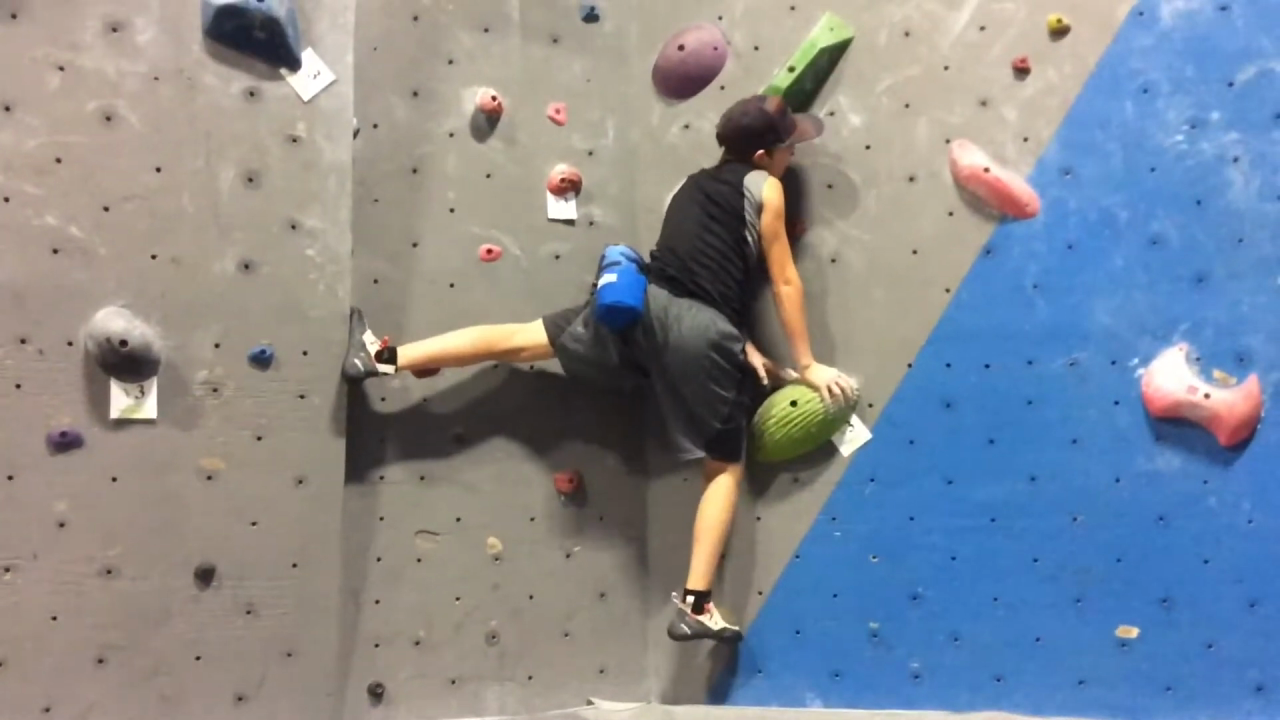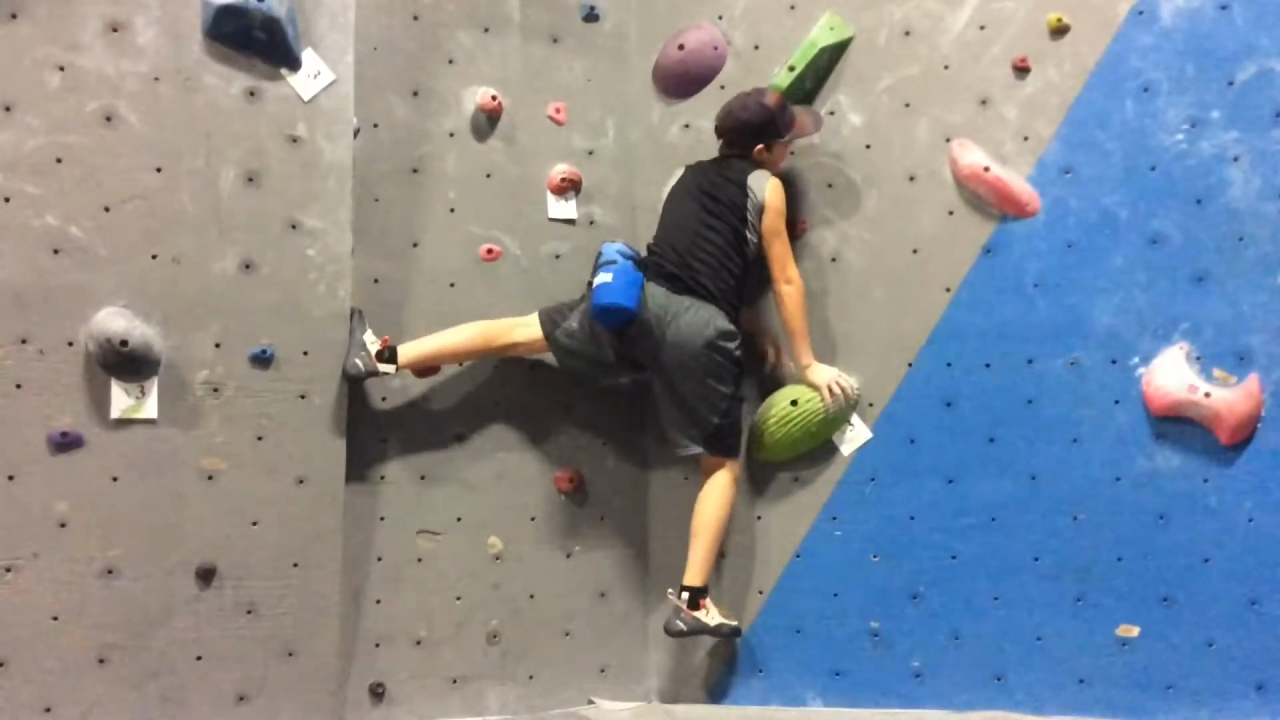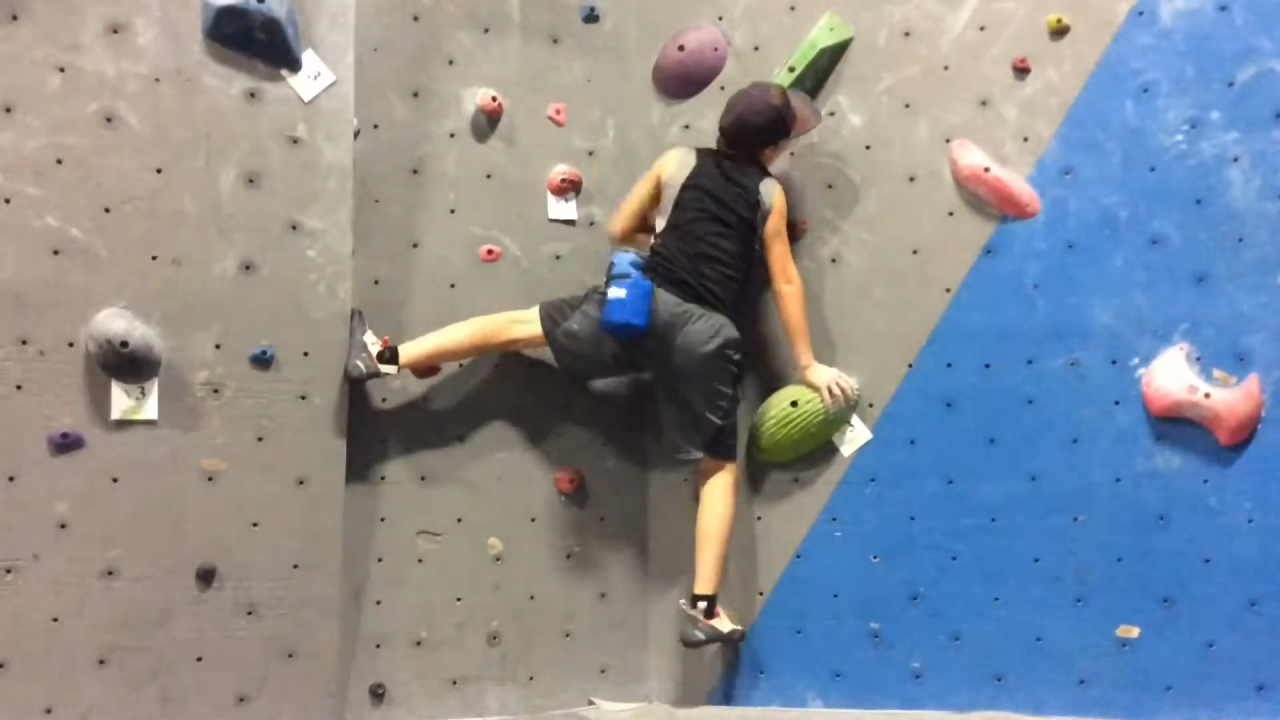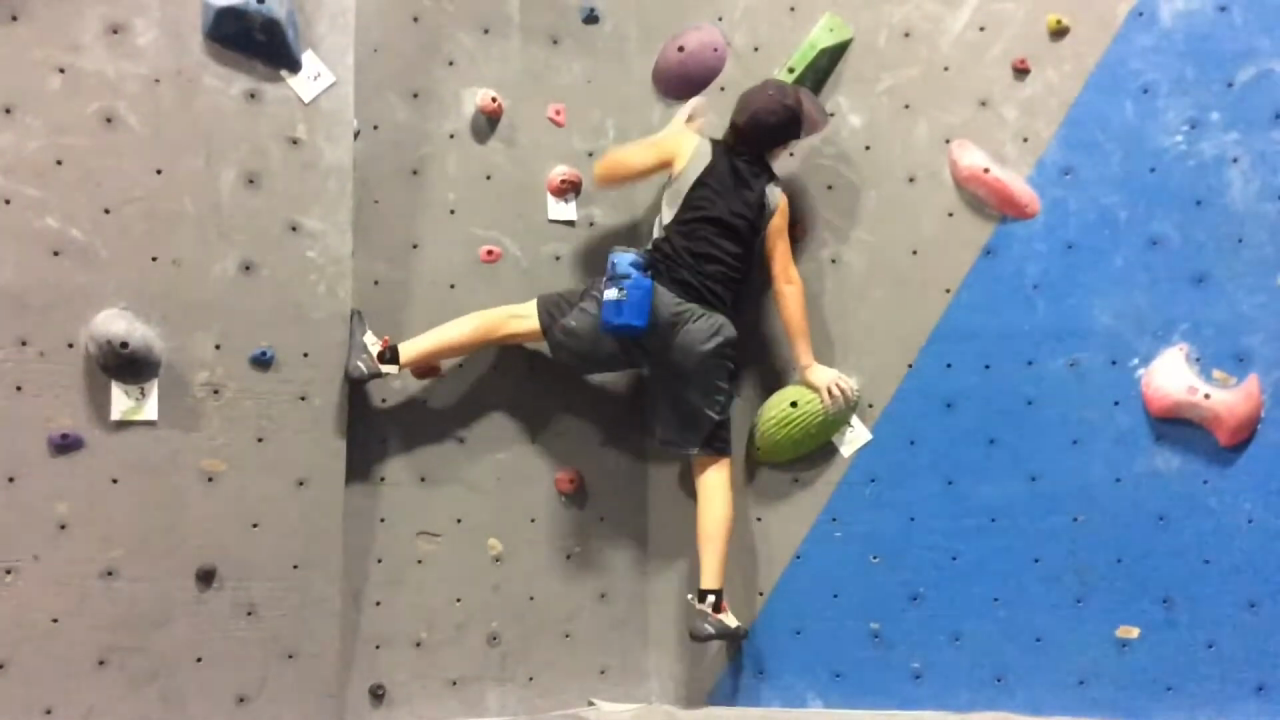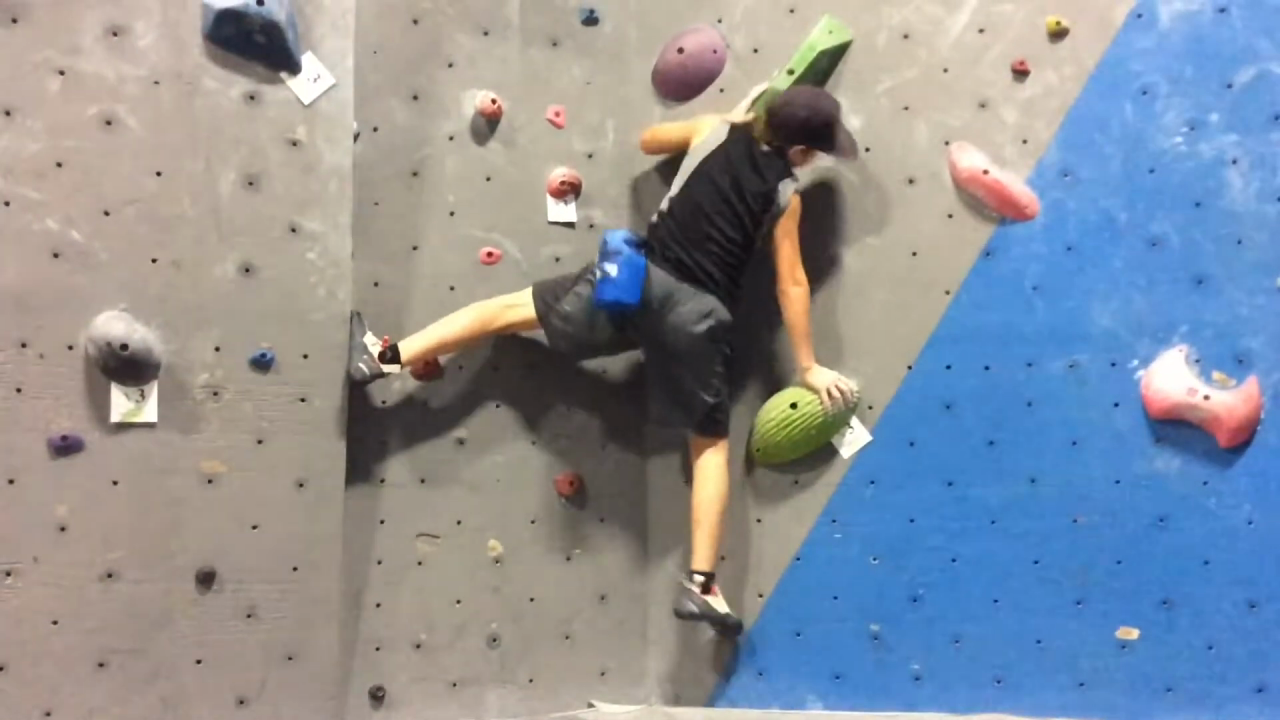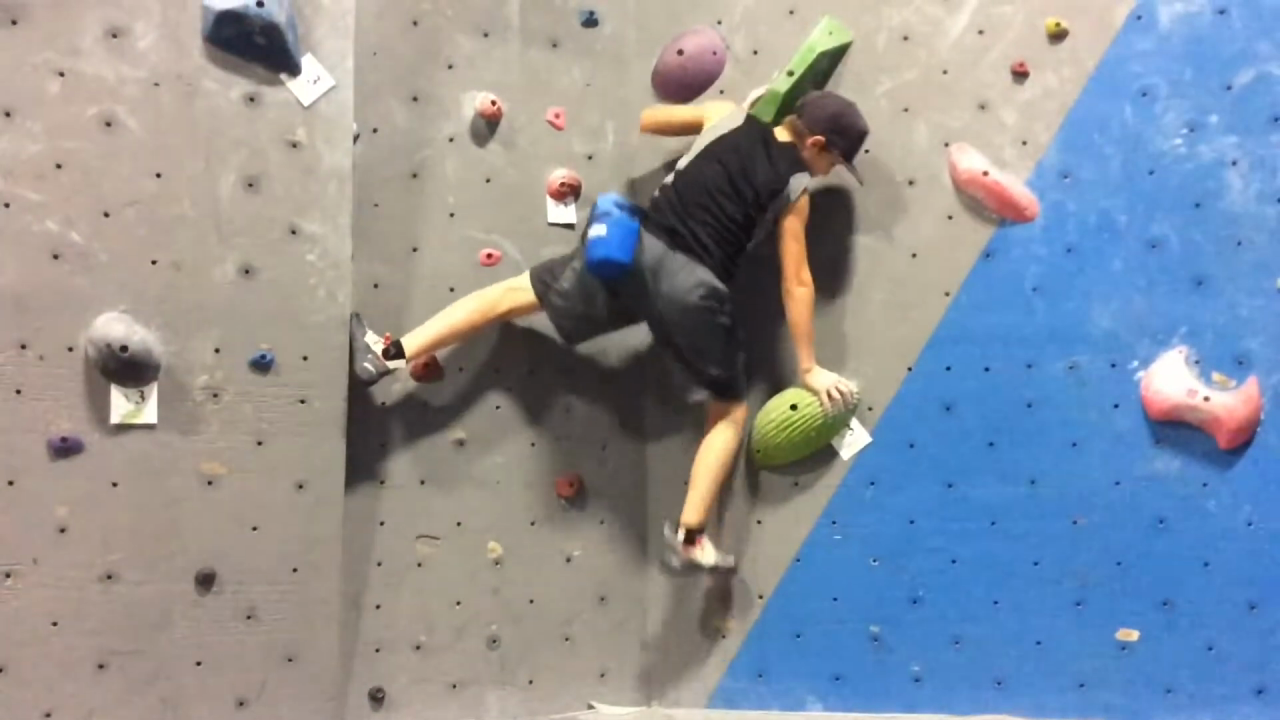
dt=0.2s
person 1, frame 1
left shoulder: (695, 184)
right shoulder: (766, 187)
right elbow: (784, 282)
left wrist: (742, 347)
right wrist: (806, 365)
left hip: (645, 301)
right hip: (703, 334)
left knee: (519, 339)
right knee: (725, 471)
left ankle: (381, 356)
right ankle: (695, 605)
person 1, frame 2
left shoulder: (690, 175)
right shoulder: (766, 188)
right elbow: (785, 280)
left wrist: (739, 320)
right wrist: (807, 363)
left hip: (640, 296)
right hip: (701, 330)
left knee: (516, 333)
right knee: (722, 466)
left ankle: (382, 355)
right ankle: (692, 601)
person 1, frame 3
left shoulder: (680, 162)
right shoulder: (770, 193)
left elbow: (619, 230)
right elbow: (785, 282)
right wrist: (807, 364)
left hip: (644, 301)
right hip: (706, 335)
left knee: (516, 326)
right knee: (719, 470)
left ankle: (384, 356)
right ankle: (704, 608)
person 1, frame 4
left shoulder: (692, 148)
right shoulder: (773, 195)
left elbow: (604, 170)
right elbow: (786, 282)
right wrist: (807, 366)
left hip: (644, 297)
right hip: (705, 333)
left knee: (512, 319)
right knee: (713, 465)
left ankle: (383, 356)
right ankle: (711, 602)
person 1, frame 5
left shoulder: (716, 132)
right shoulder: (786, 192)
left elbow: (649, 139)
right elbow: (792, 283)
right wrist: (808, 368)
left hip: (641, 276)
right hip: (699, 314)
left knee: (510, 309)
right knee: (711, 447)
left ankle: (385, 356)
right ankle: (701, 584)
person 1, frame 6
left shoulder: (728, 117)
right shoulder: (795, 186)
left elbow: (648, 120)
right elbow: (796, 283)
right wrist: (808, 368)
left hip: (637, 247)
right hip: (694, 287)
left knee: (511, 295)
right knee: (729, 412)
left ankle: (387, 352)
right ankle: (690, 537)
